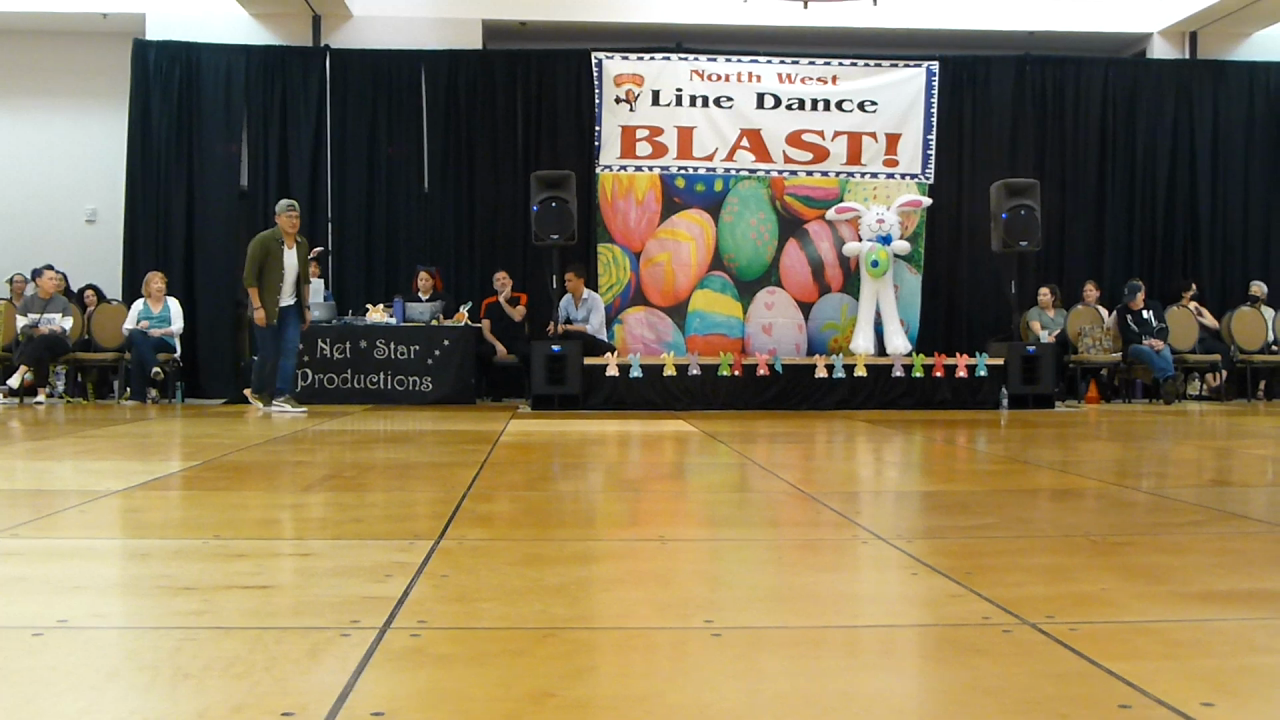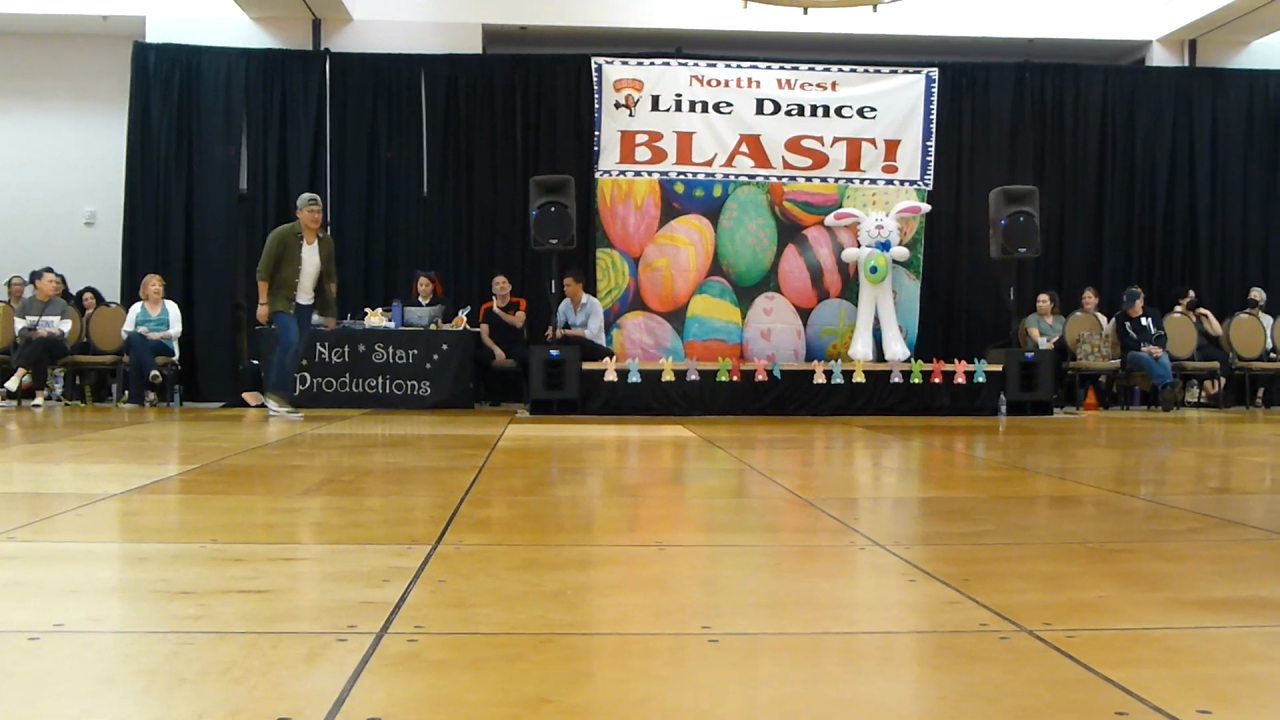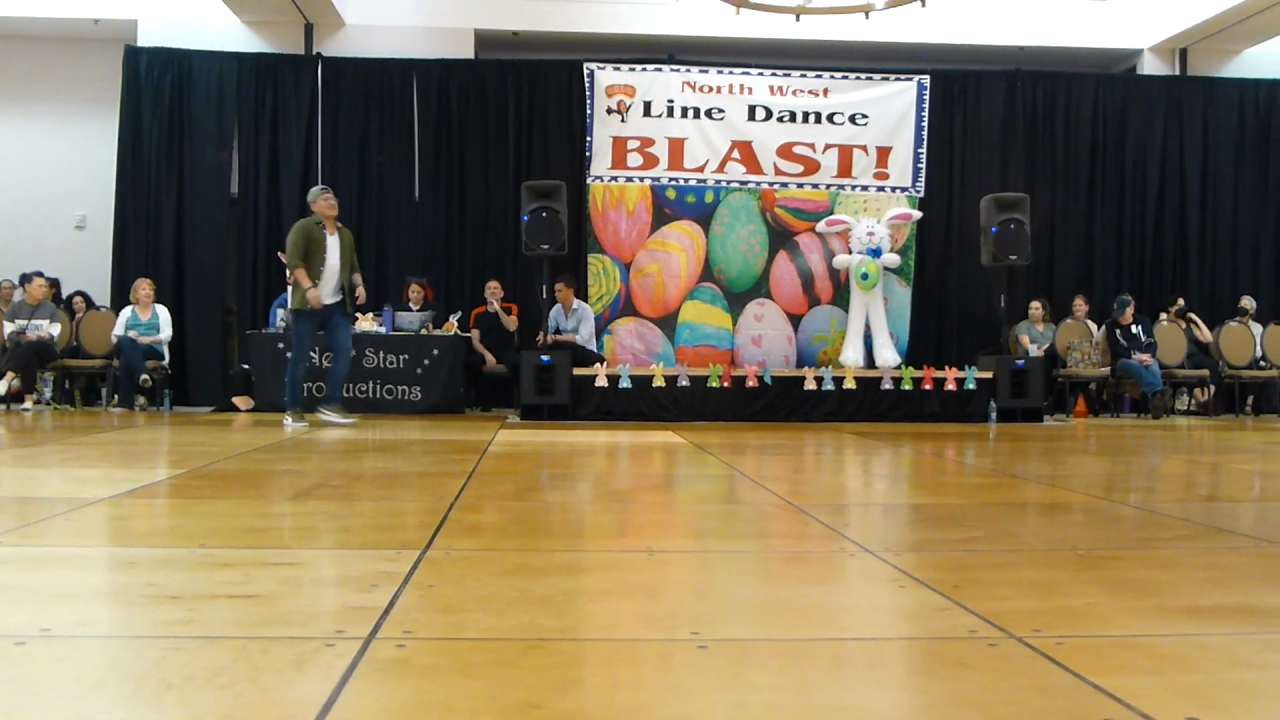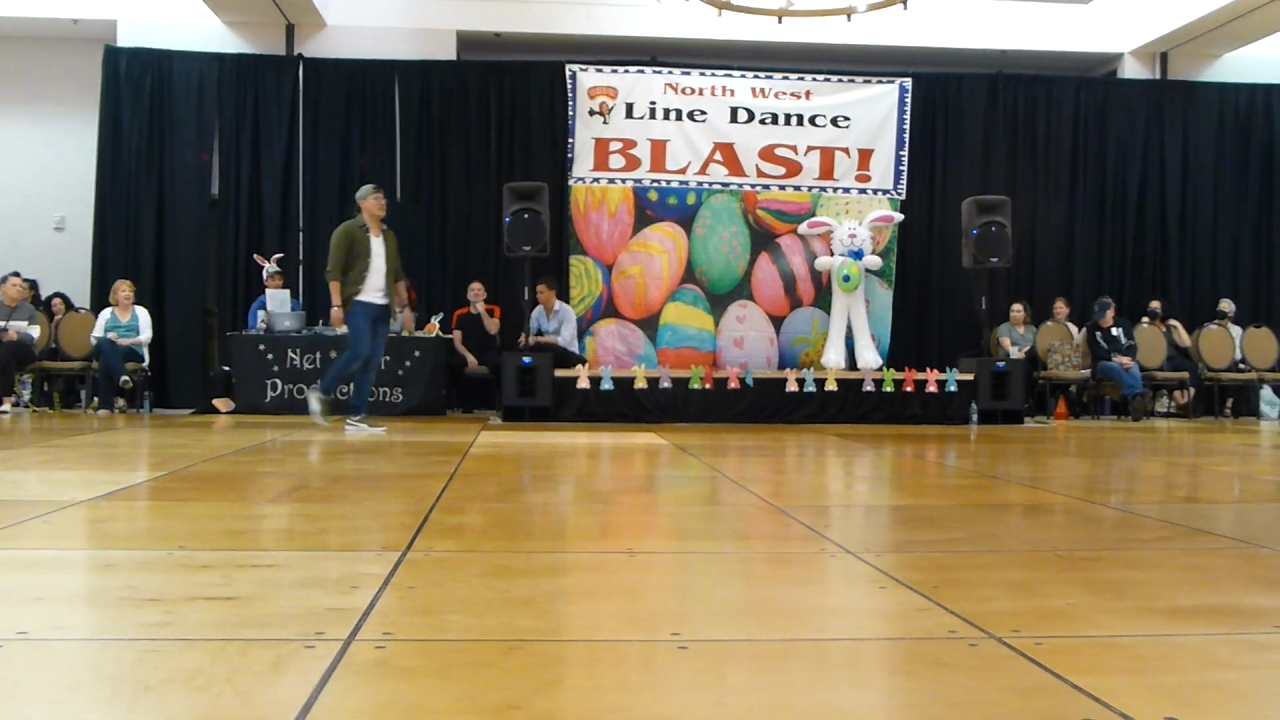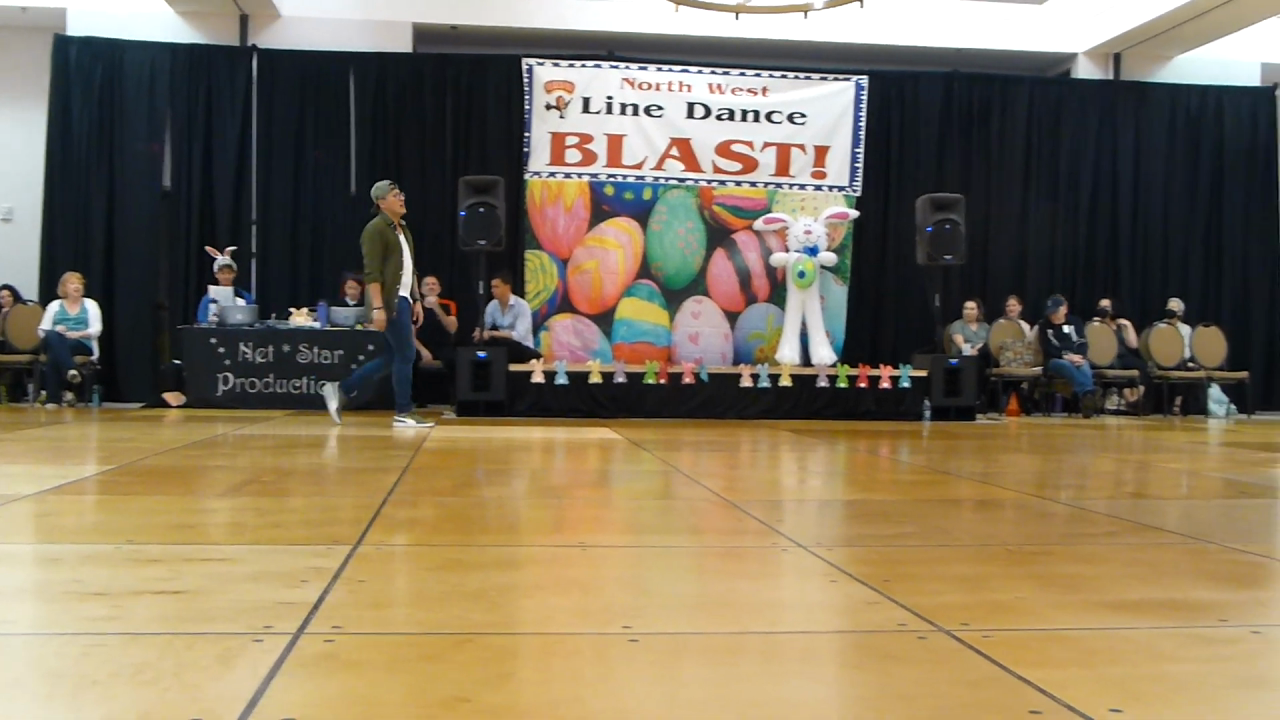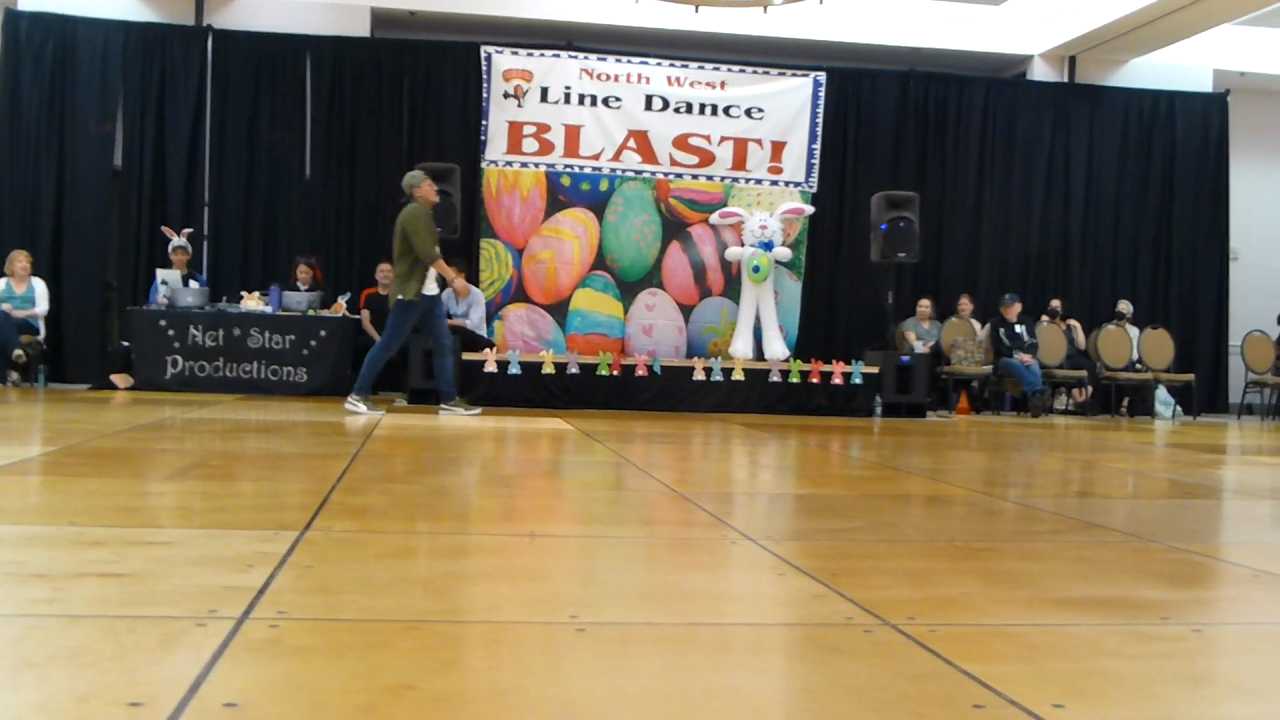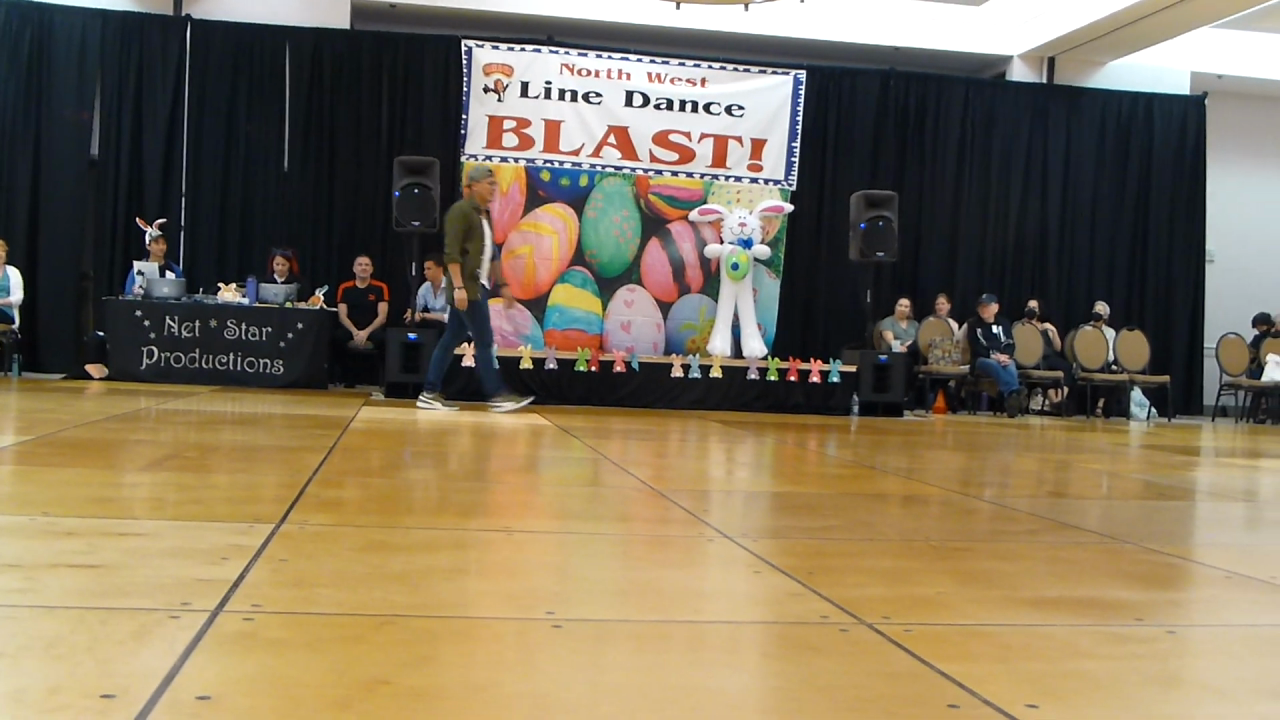
dt=0.5s
person 1, frame 1
left shoulder: (302, 245)
right shoulder: (263, 241)
left elbow: (304, 279)
right elbow: (249, 276)
left wrist: (306, 308)
right wrist: (257, 307)
left hip: (291, 306)
right hip: (266, 307)
left knee: (291, 348)
right knee: (267, 353)
left ankle: (282, 397)
right ankle: (257, 392)
person 1, frame 2
left shoulder: (326, 241)
right shoulder: (282, 235)
left elbow: (330, 277)
right elbow: (264, 270)
left wrist: (330, 310)
right wrist: (263, 302)
left hip: (306, 304)
right hip: (282, 300)
left knee: (295, 352)
right knee: (289, 342)
left ankle: (279, 401)
right ankle: (275, 393)
person 1, frame 3
left shoulder: (345, 234)
right shoulder: (304, 228)
left elbow: (353, 267)
right elbow: (294, 261)
left wrist: (359, 285)
right wrist: (309, 288)
left hip: (336, 305)
right hip: (308, 305)
left knee: (344, 352)
right knee: (302, 356)
left ankle: (330, 405)
right ankle: (293, 409)
person 1, frame 4
left shoulder: (389, 235)
right shoulder: (348, 231)
left elbow: (397, 275)
right elbow: (334, 270)
left wrist: (405, 306)
right wrist: (337, 304)
left hip: (381, 306)
right hip: (358, 302)
left knee: (373, 359)
right knee: (359, 352)
left ankle: (357, 415)
right ankle: (322, 392)
person 1, frame 5
left shoulder: (402, 229)
right shoulder: (376, 228)
right elbow: (371, 272)
left wrist: (417, 300)
right wrist: (377, 308)
left hip: (402, 300)
right hip: (388, 302)
left knee: (391, 358)
right knee: (405, 355)
left ankle: (340, 390)
right ankle: (402, 412)
person 1, frame 6
left shoulder: (421, 214)
right shoulder: (416, 213)
right elbow: (427, 254)
right wrist: (453, 278)
left hip: (428, 292)
right hip: (410, 293)
left knee: (444, 344)
right knee: (389, 344)
left ankle: (449, 400)
right ankle: (358, 395)
person 1, frame 7
left shoulder: (484, 214)
right shoulder: (461, 211)
left elbow: (489, 254)
right elbow: (452, 253)
left wrist: (503, 285)
right wrist: (459, 287)
left hip: (476, 286)
right hip: (467, 287)
left knee: (451, 339)
right knee: (484, 340)
left ankle: (430, 393)
right ankle: (497, 396)
